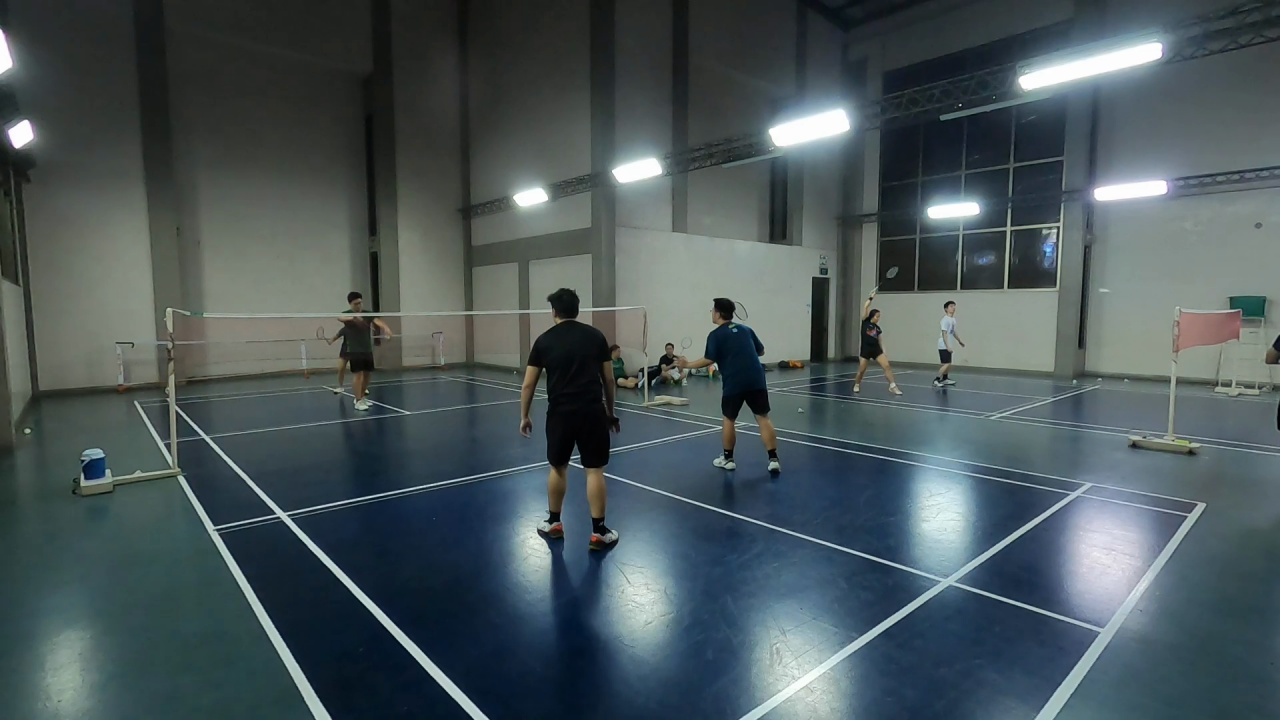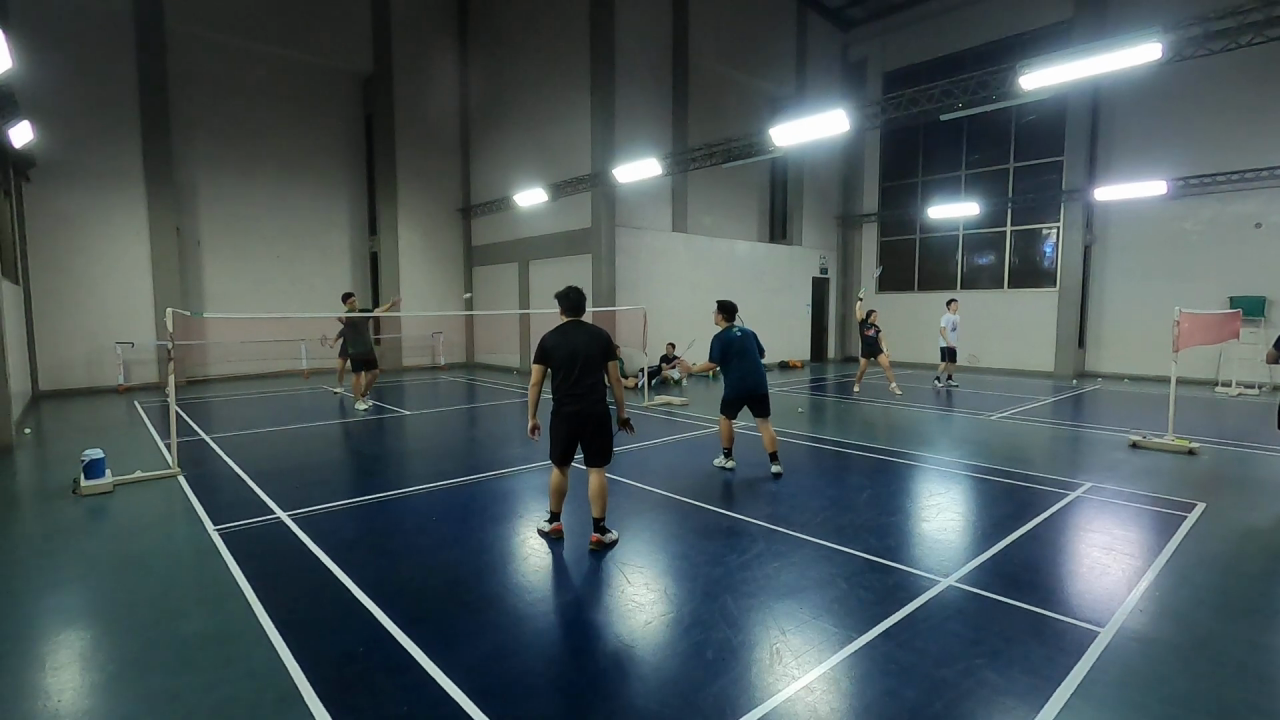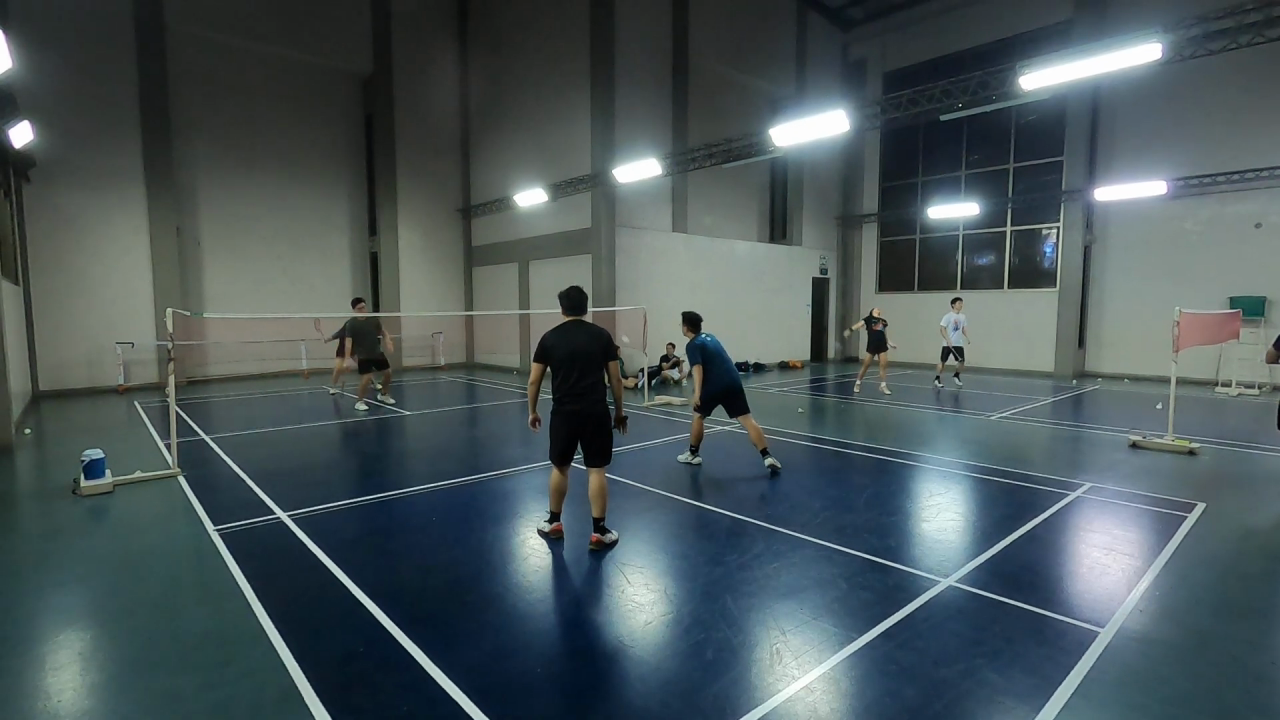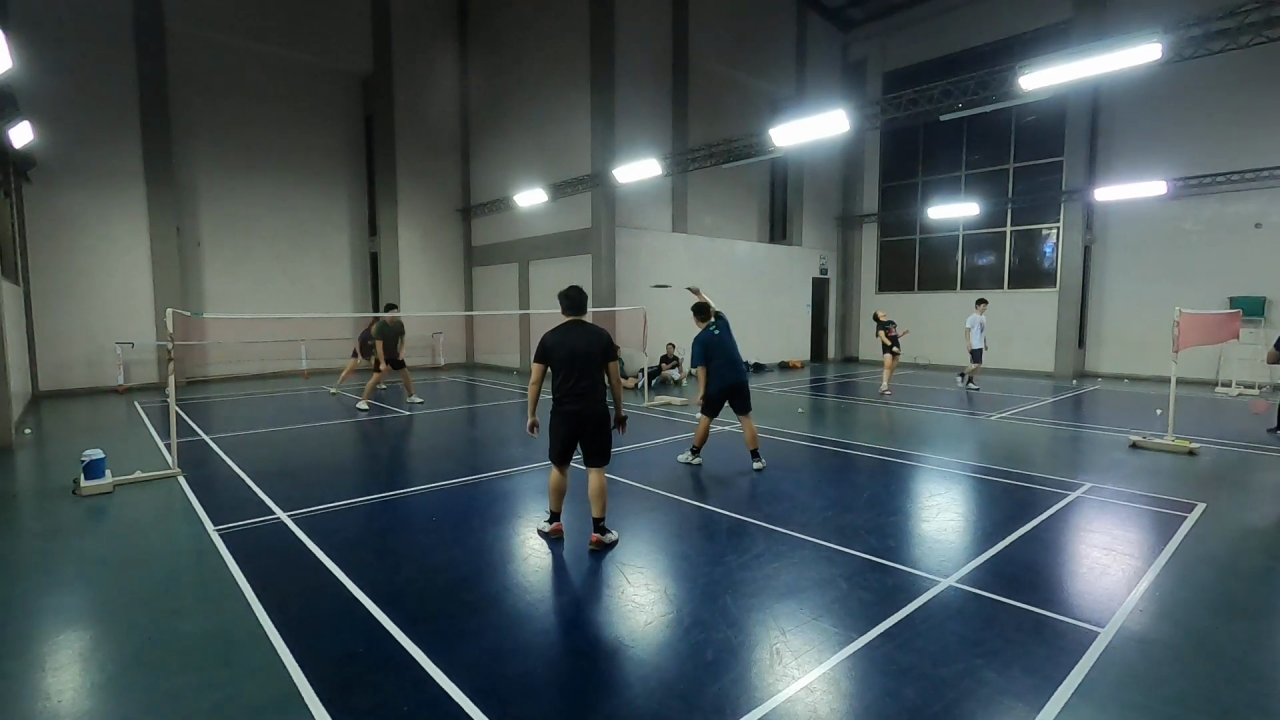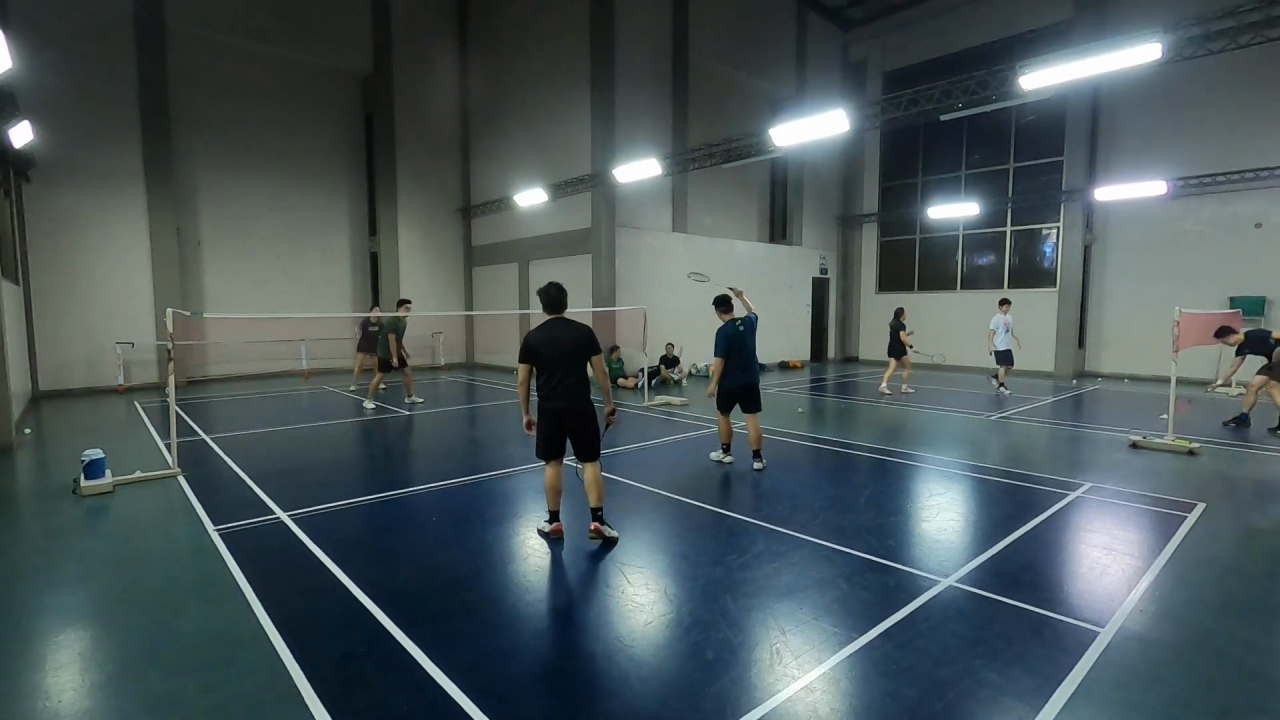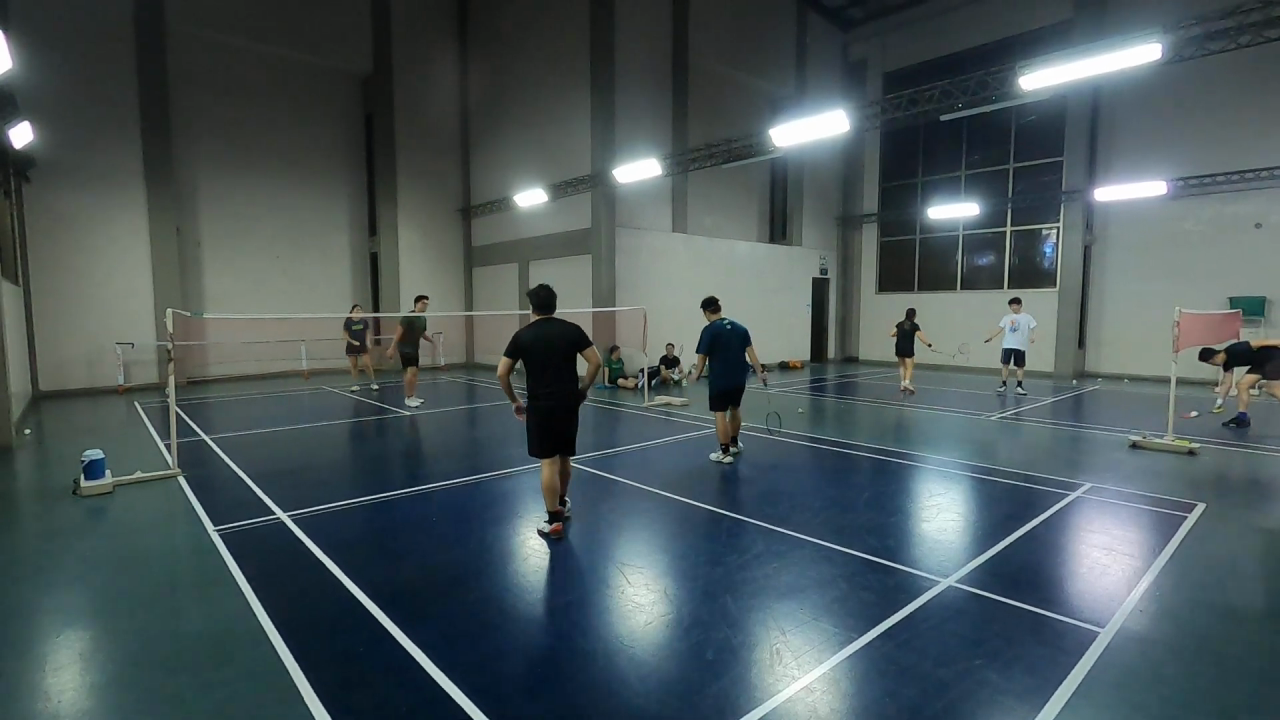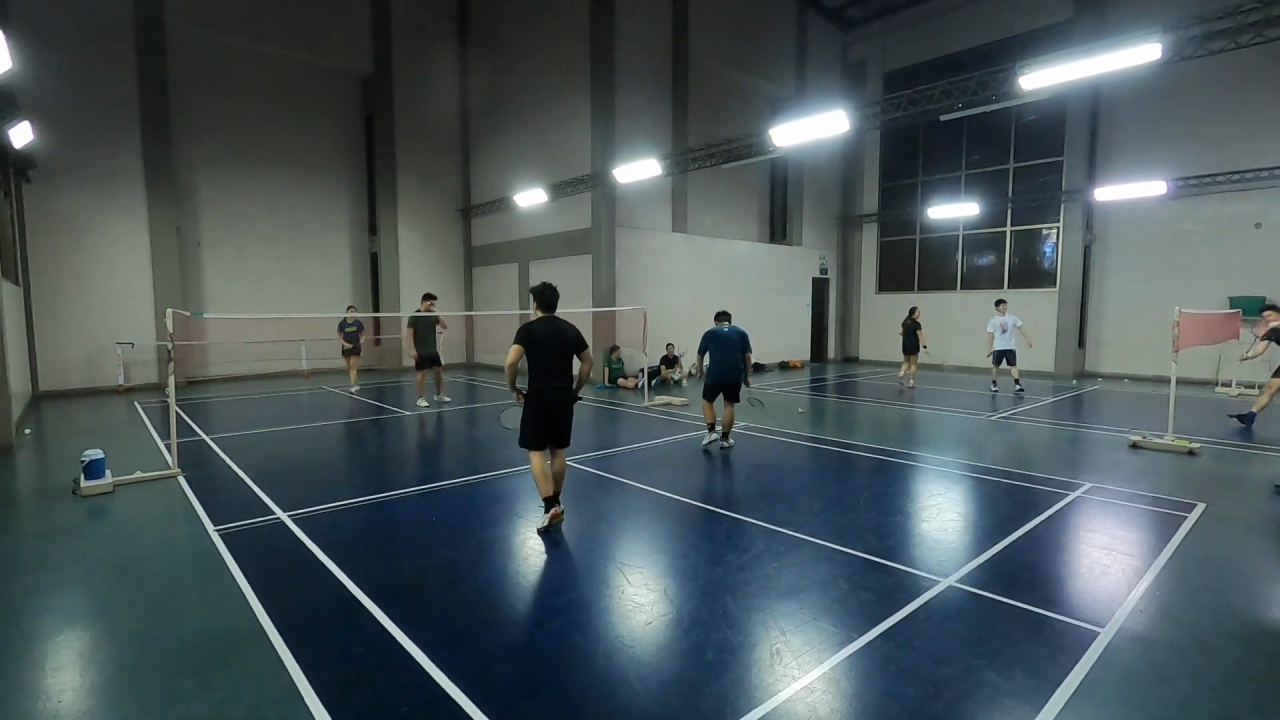
dt=0.5s
person 1, frame 1
left shoulder: (544, 340)
right shoulder: (595, 336)
left elbow: (528, 384)
right elbow: (609, 380)
left wrist: (524, 416)
right wrist: (610, 411)
left hip: (560, 413)
right hip: (592, 412)
left knee: (558, 467)
right knee: (595, 471)
left ankle: (554, 523)
right ankle: (599, 532)
person 1, frame 2
left shoulder: (549, 339)
right shoulder: (601, 336)
left elbow: (535, 383)
right elbow: (615, 380)
left wrist: (532, 417)
right wrist: (621, 413)
left hip: (563, 414)
right hip: (596, 413)
left knee: (559, 468)
right knee: (596, 471)
left ankle: (554, 523)
right ankle: (599, 532)
person 1, frame 3
left shoulder: (549, 338)
right shoulder: (602, 336)
left elbow: (534, 380)
right elbow: (616, 379)
left wrist: (532, 411)
right wrist: (619, 411)
left hip: (563, 413)
right hip: (596, 412)
left knee: (559, 467)
right knee: (597, 470)
left ankle: (554, 523)
right ankle: (599, 531)
person 1, frame 4
left shoulder: (550, 338)
right shoulder: (602, 336)
left elbow: (535, 381)
right elbow: (615, 380)
left wrist: (531, 415)
right wrist: (619, 412)
left hip: (563, 413)
right hip: (596, 412)
left knee: (559, 467)
right knee: (596, 470)
left ankle: (554, 522)
right ankle: (599, 531)
person 1, frame 5
left shoulder: (532, 337)
right shoulder: (583, 332)
left elbow: (523, 381)
right elbow: (601, 372)
left wrist: (526, 414)
right wrist: (609, 405)
left hip: (549, 410)
right hip: (581, 408)
left knee: (552, 465)
right knee: (590, 463)
left ankle: (554, 522)
right ankle: (597, 522)
person 1, frame 6
left shoulder: (523, 336)
right shoulder: (572, 330)
left elbow: (502, 373)
right elbow: (596, 361)
left wrist: (514, 401)
right wrist: (583, 388)
left hip: (539, 407)
right hip: (568, 404)
left knee: (548, 463)
right knee: (564, 458)
left ankle: (554, 521)
right ankle: (562, 503)
person 1, frame 7
left shoulder: (528, 329)
right shoulder: (570, 329)
left elbow: (511, 362)
right elbow: (588, 362)
left wrist: (513, 389)
right wrist: (576, 389)
left hip: (538, 400)
right hip: (564, 400)
left knee: (537, 454)
right knee: (558, 452)
left ankle: (550, 507)
right ankle: (556, 502)
